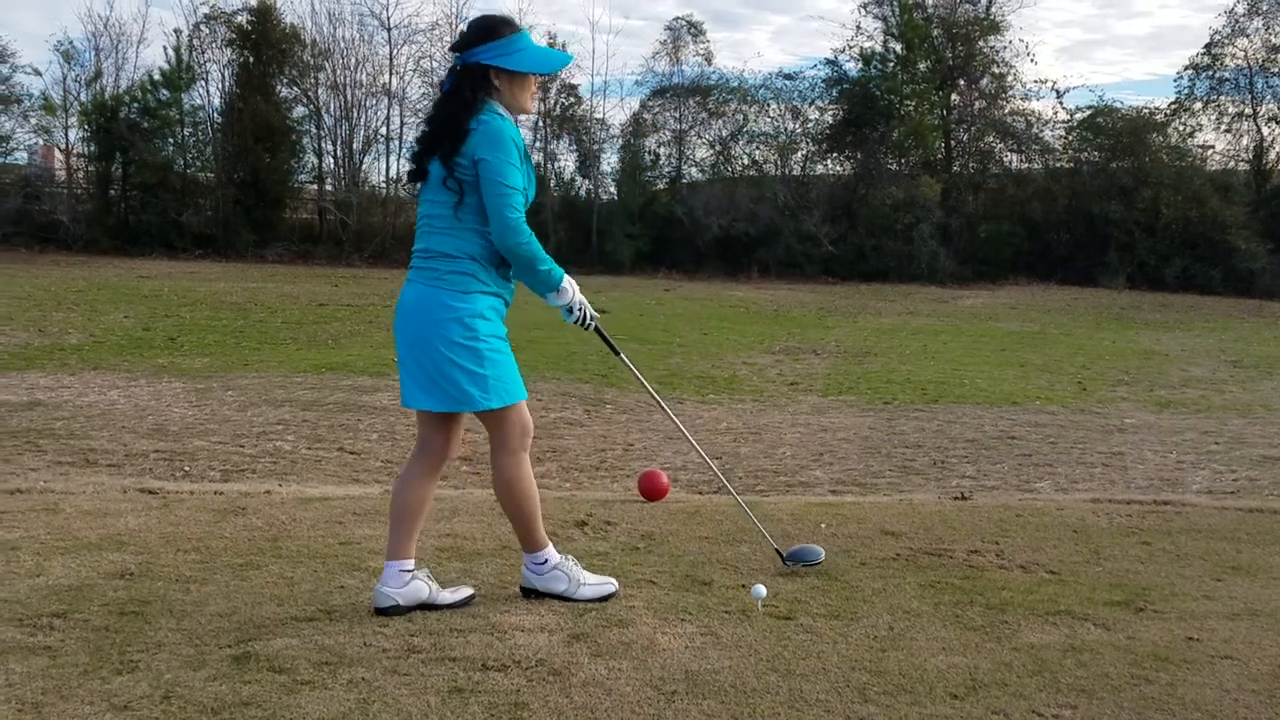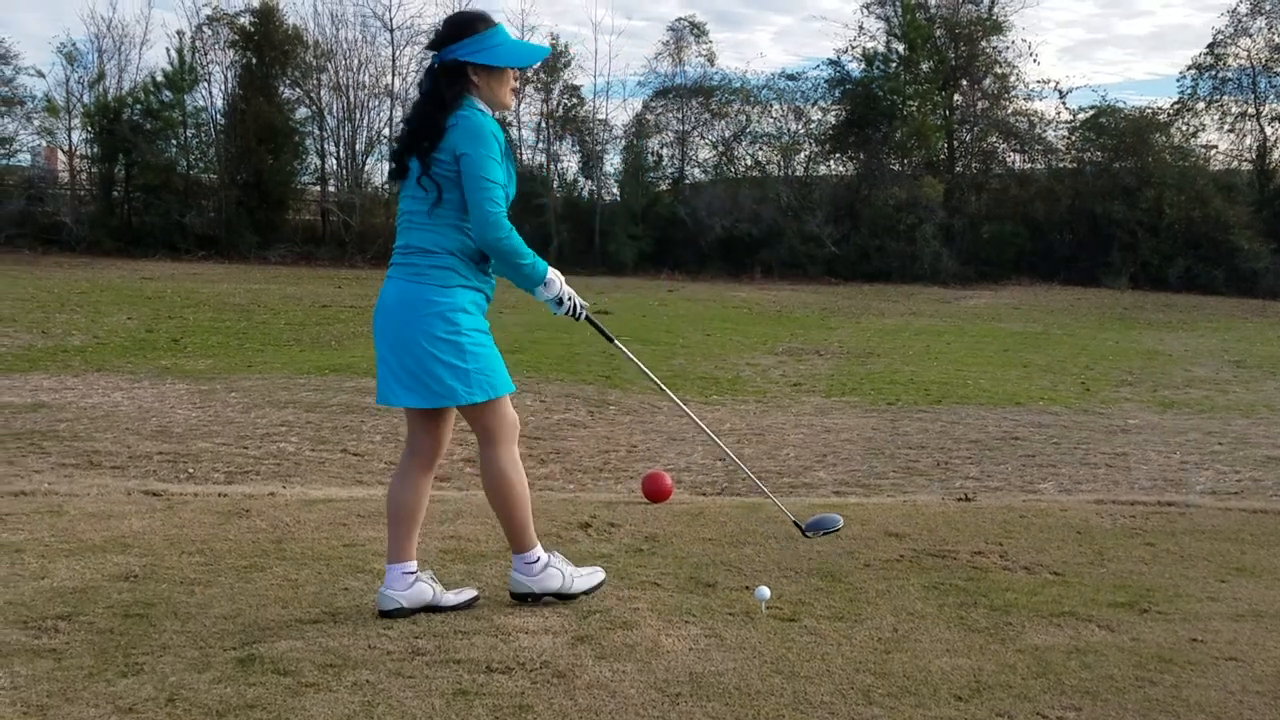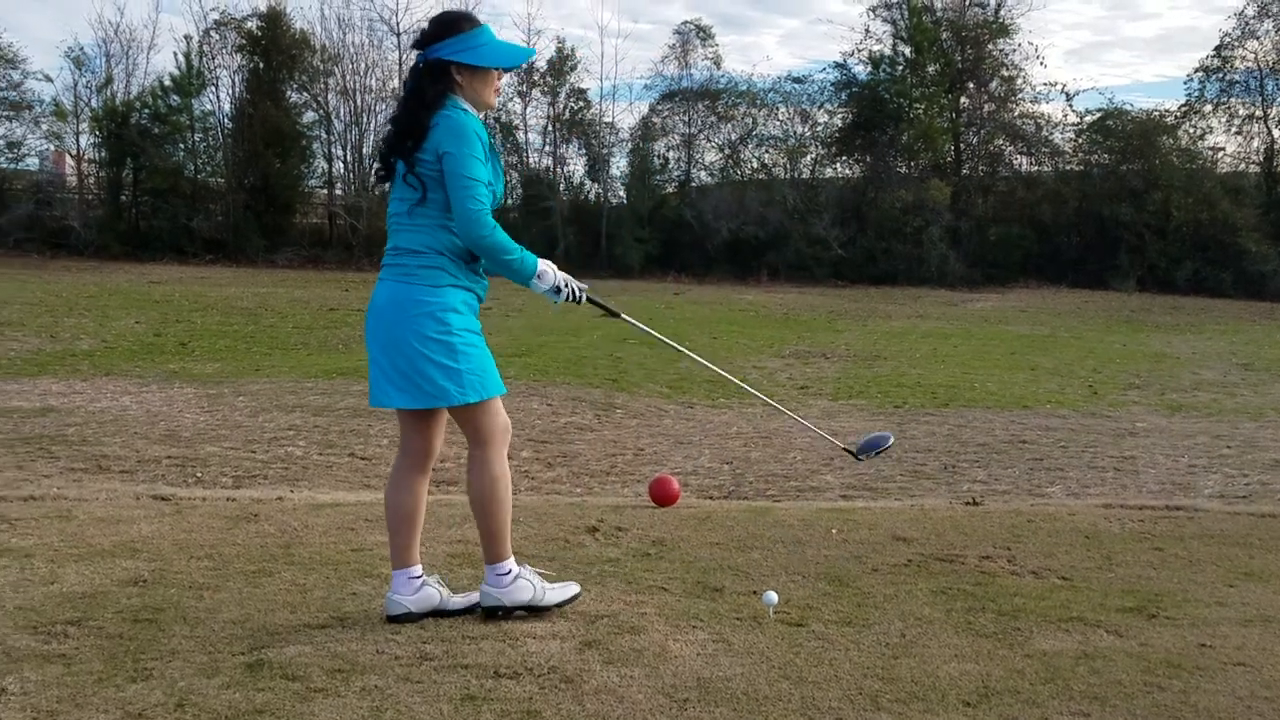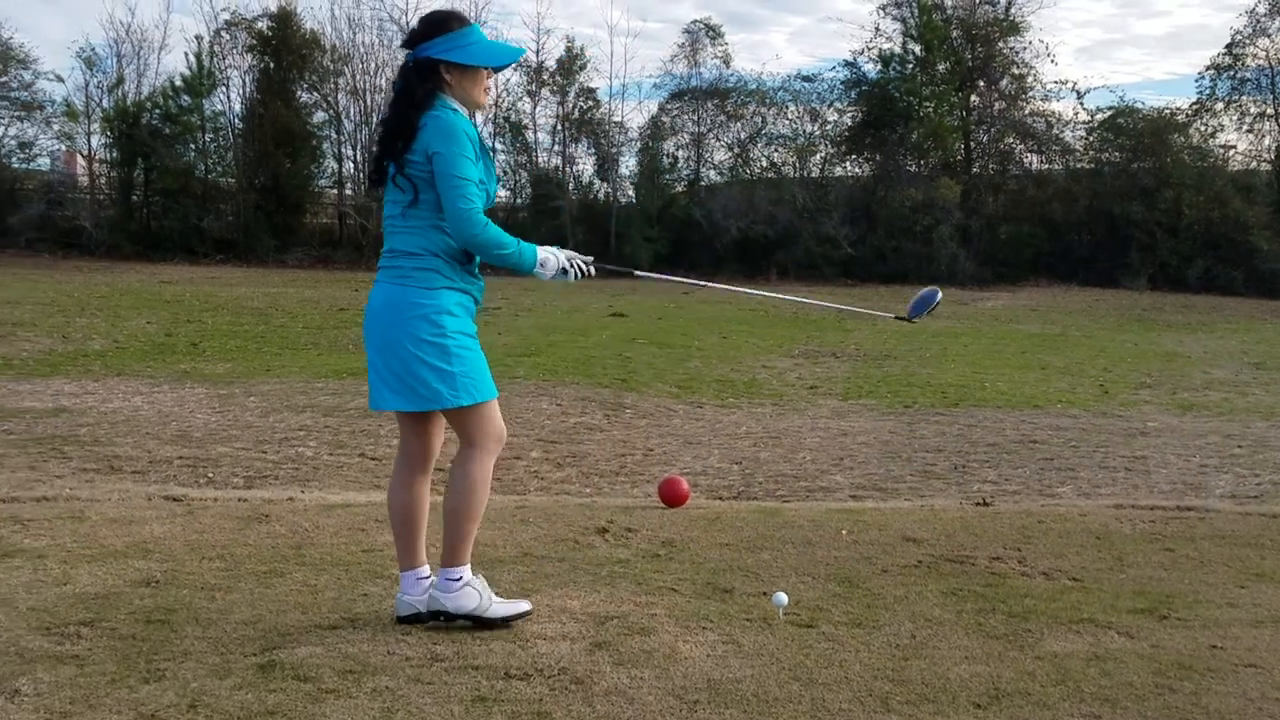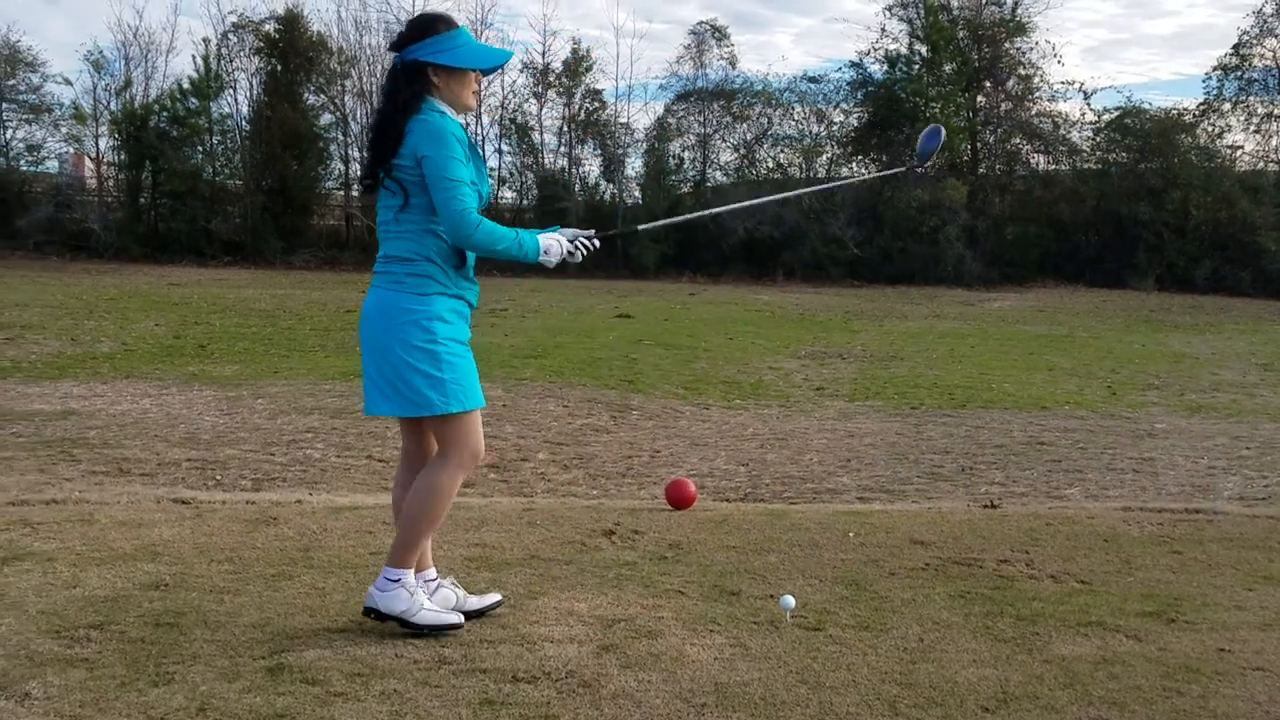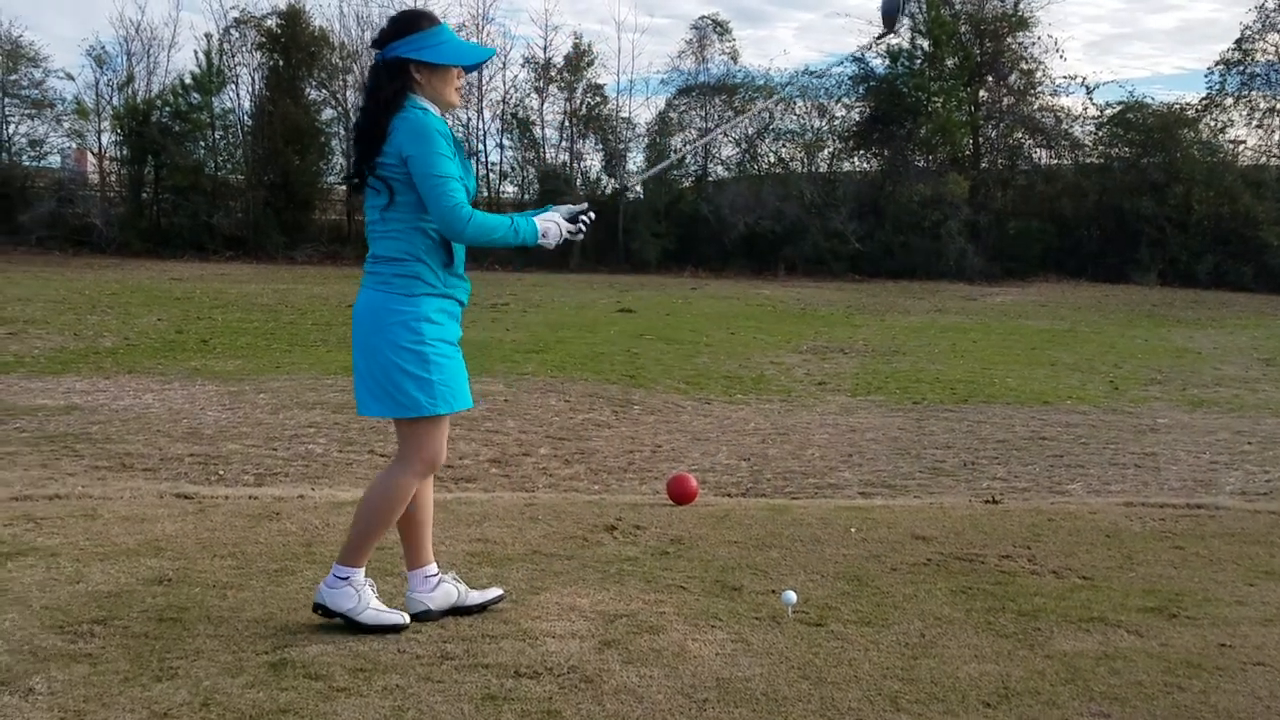
dt=0.1s
person 1, frame 1
left shoulder: (454, 134)
right shoulder: (494, 131)
right elbow: (508, 234)
left wrist: (551, 284)
right wrist: (559, 284)
left hip: (428, 302)
right hip: (459, 308)
left knee: (436, 445)
right knee: (513, 436)
left ankle: (399, 578)
right ankle: (544, 565)
person 1, frame 2
left shoulder: (436, 130)
right shoulder: (474, 127)
right elbow: (490, 228)
left wrist: (537, 278)
right wrist: (544, 277)
left hip: (408, 299)
right hip: (442, 304)
left knee: (425, 445)
right knee: (499, 431)
left ankle: (402, 580)
right ankle: (531, 565)
person 1, frame 3
left shoulder: (422, 130)
right shoulder: (458, 126)
right elbow: (476, 229)
left wrist: (534, 269)
right wrist: (536, 271)
left hip: (402, 301)
right hip: (433, 305)
left knee: (420, 446)
right knee: (491, 435)
left ankle: (409, 585)
right ankle: (503, 575)
person 1, frame 4
left shoulder: (416, 130)
right shoulder: (448, 126)
right elbow: (468, 227)
left wrist: (534, 258)
right wrist: (536, 258)
left hip: (399, 303)
right hip: (429, 307)
left knee: (420, 449)
right knee: (483, 438)
left ankle: (417, 585)
right ankle: (454, 579)
person 1, frame 5
left shoulder: (410, 134)
right shoulder: (435, 129)
right elbow: (464, 228)
left wrist: (546, 238)
right wrist: (539, 244)
left hip: (405, 309)
right hip: (422, 313)
left knee: (422, 452)
right knee: (462, 450)
left ankle: (421, 585)
right ankle: (395, 580)
person 1, frame 6
left shoulder: (394, 131)
right shoulder: (420, 126)
left elbow: (436, 226)
right elbow: (458, 222)
left wrist: (541, 224)
right wrist: (532, 226)
left hip: (394, 308)
right hip: (412, 312)
left knee: (415, 454)
right knee: (422, 457)
left ankle: (426, 584)
right ankle: (344, 581)
